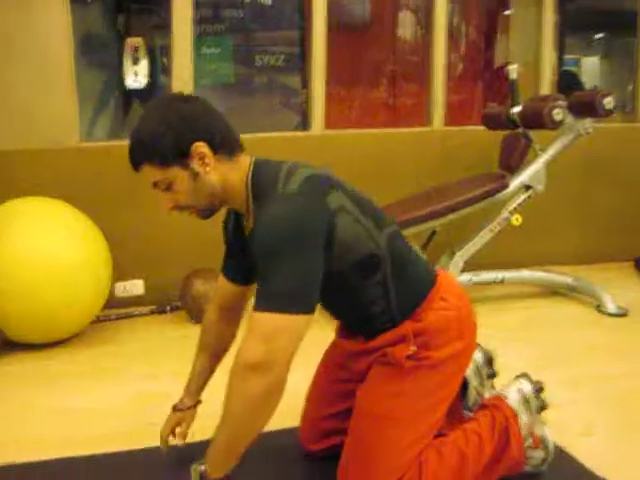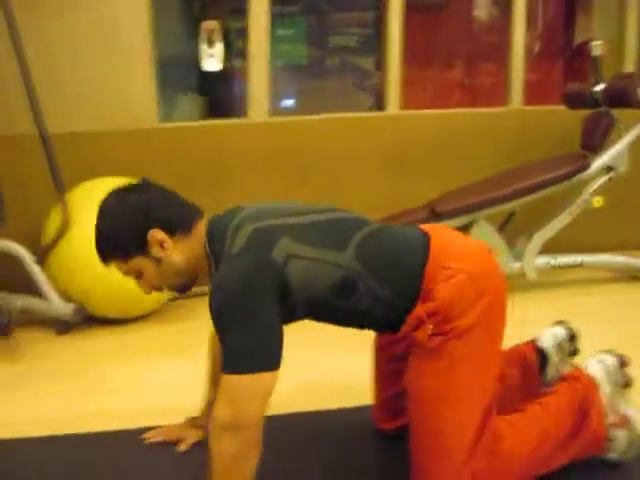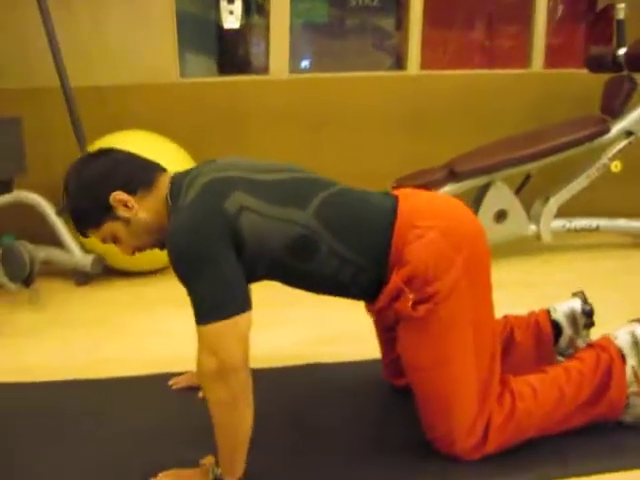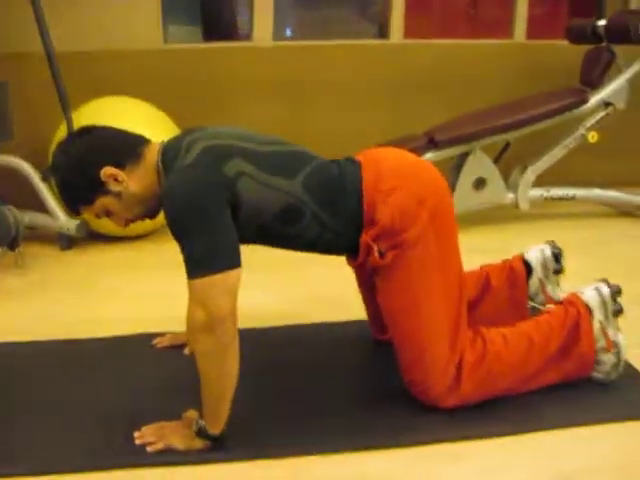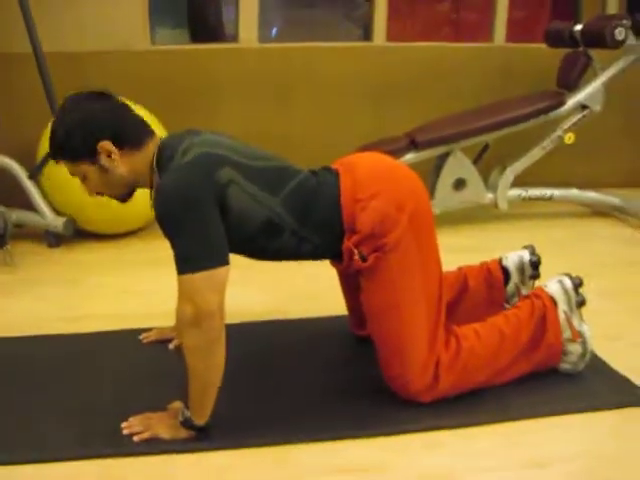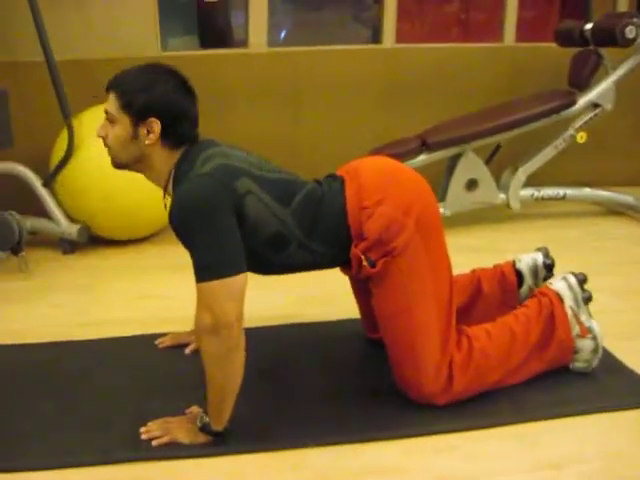
dt=0.5s
person 1, frame 1
left shoulder: (288, 215)
right shoulder: (247, 212)
left elbow: (263, 366)
right elbow: (224, 307)
right wrist: (189, 398)
left hip: (426, 329)
right hip: (369, 328)
right knee: (317, 437)
left ankle: (510, 424)
right ankle: (454, 387)
person 1, frame 2
left shoulder: (240, 275)
right shoulder: (232, 238)
left elbow: (238, 424)
right elbow: (228, 344)
right wrist: (202, 418)
left hip: (453, 292)
right hip: (432, 269)
right knee: (393, 419)
left ankle: (588, 399)
right ankle: (534, 363)
person 1, frame 3
left shoulder: (192, 230)
right shoulder: (205, 189)
left elbow: (227, 367)
right wrist: (218, 366)
left hip: (431, 251)
right hip: (416, 223)
left knee: (464, 430)
right knee: (406, 377)
right ankle: (553, 331)
person 1, frame 4
left shoulder: (187, 190)
right shoulder: (188, 156)
left elbow: (216, 318)
left wrist: (207, 428)
right wrist: (202, 327)
left hip: (400, 204)
right hip: (385, 179)
left knee: (440, 377)
right knee: (393, 329)
left ankle: (584, 322)
right ankle: (524, 274)
person 1, frame 5
left shoulder: (178, 189)
right shoulder: (182, 152)
left elbow: (206, 316)
left wrist: (192, 420)
right wrist: (187, 324)
left hip: (379, 209)
right hip: (362, 185)
left knee: (417, 374)
right knee: (374, 325)
left ankle: (547, 315)
right ankle: (505, 277)
person 1, frame 6
left shoulder: (197, 198)
right shoulder: (199, 164)
left elbow: (224, 324)
left wrist: (211, 425)
right wrist: (202, 328)
left hip: (385, 214)
right hip: (372, 189)
left knee: (430, 378)
right knee: (385, 328)
left ankle: (557, 314)
right ankle: (516, 278)
